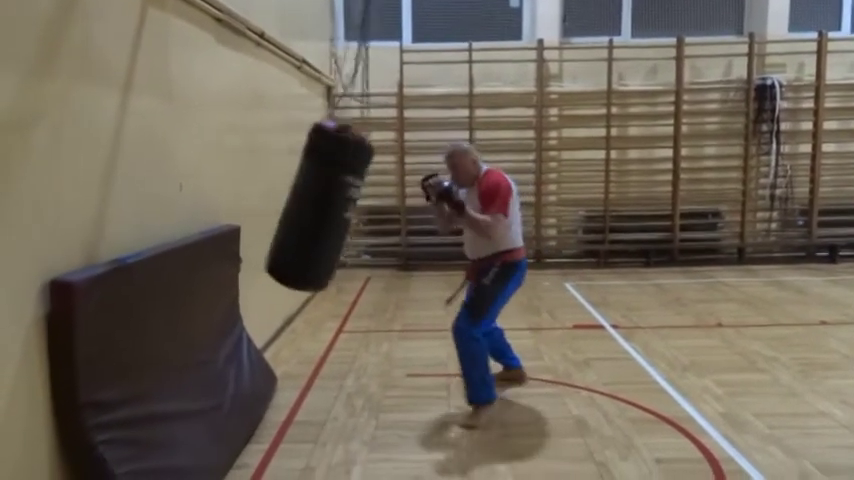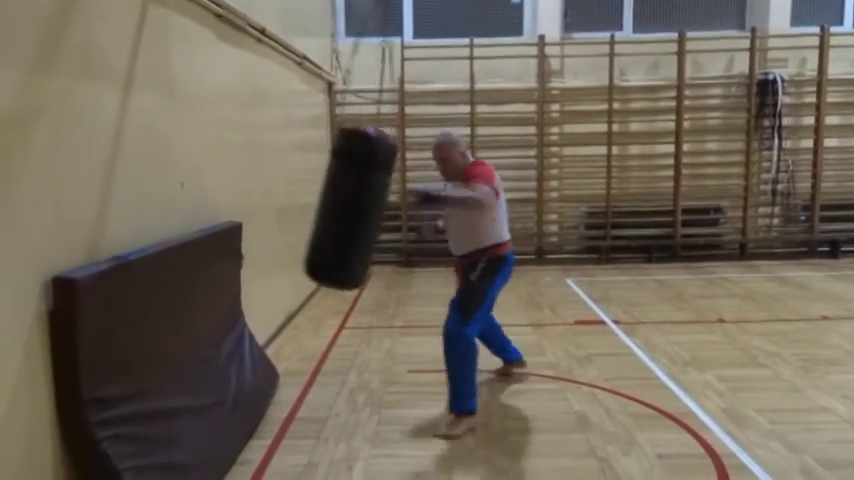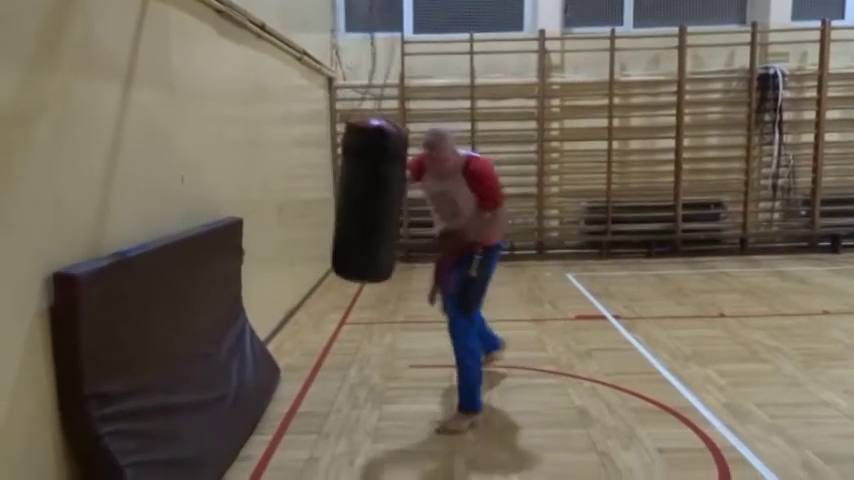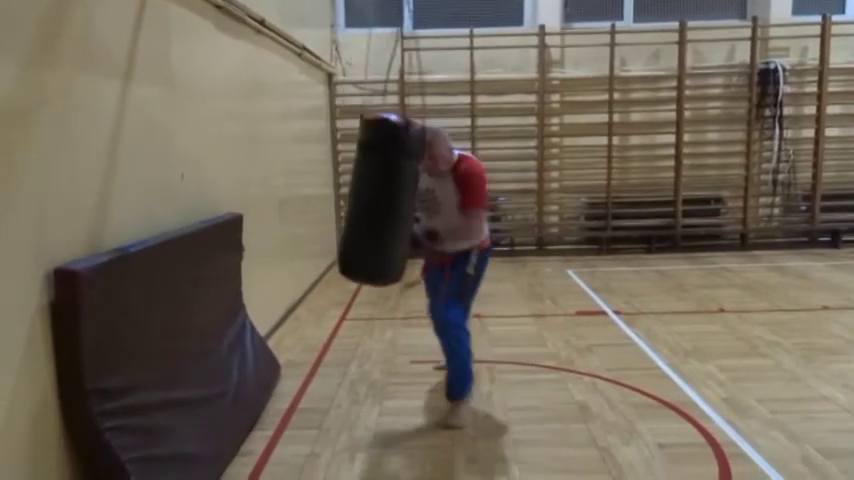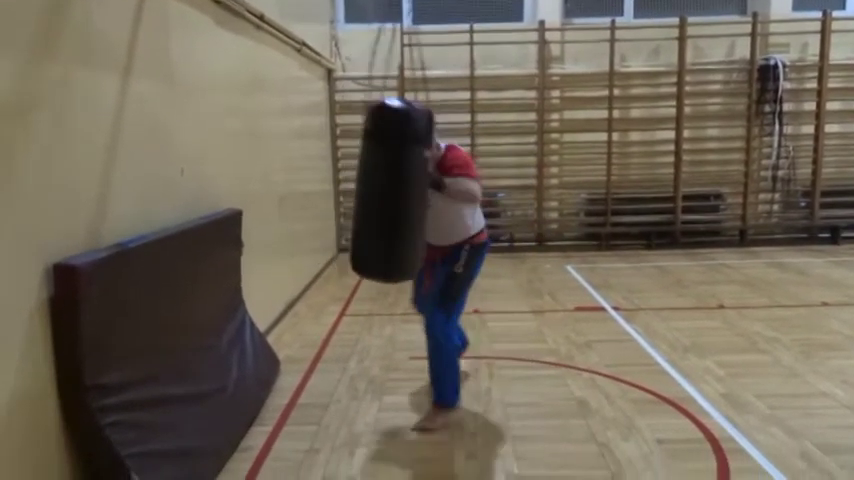
dt=0.2s
person 1, frame 1
left shoulder: (494, 182)
right shoulder: (464, 189)
left elbow: (491, 230)
right elbow: (444, 226)
left wrist: (462, 210)
right wrist: (438, 199)
left hip: (505, 265)
right hip: (485, 265)
left knee: (466, 328)
right knee: (481, 322)
left ankle: (482, 401)
right ankle: (513, 368)
person 1, frame 2
left shoulder: (480, 172)
right shoulder: (449, 175)
left elbow: (482, 200)
right elbow: (455, 220)
left wrist: (437, 196)
left hip: (491, 259)
right hip: (469, 259)
left knee: (457, 329)
right knee: (477, 316)
left ankle: (464, 413)
right ankle: (514, 360)
person 1, frame 3
left shoulder: (478, 169)
right shoulder: (427, 164)
left elbow: (498, 224)
left wrist: (465, 234)
left hip: (479, 250)
right hip: (452, 248)
left knee: (462, 323)
right knee: (453, 309)
left ankle: (470, 409)
right ankle: (491, 345)
person 1, frame 4
left shoulder: (468, 170)
right shoulder: (420, 168)
left elbow: (475, 226)
left wrist: (432, 235)
left hip: (468, 254)
right hip: (437, 251)
left knee: (449, 318)
right knee: (443, 307)
left ankle: (459, 398)
right ankle: (456, 355)
person 1, frame 5
left shoulder: (453, 159)
left elbow: (472, 194)
left wrist: (437, 182)
left hip: (465, 247)
right hip: (436, 247)
left knee: (439, 319)
right knee: (426, 303)
left ankle: (445, 405)
right ankle: (456, 346)
